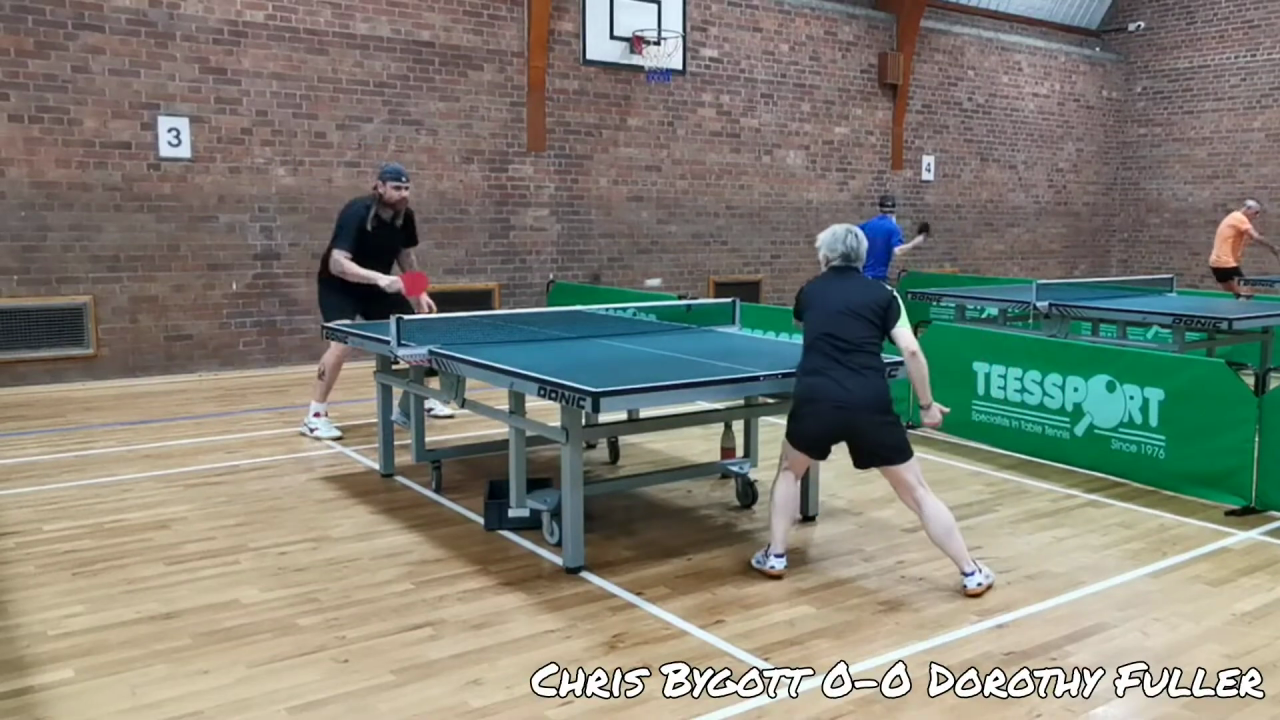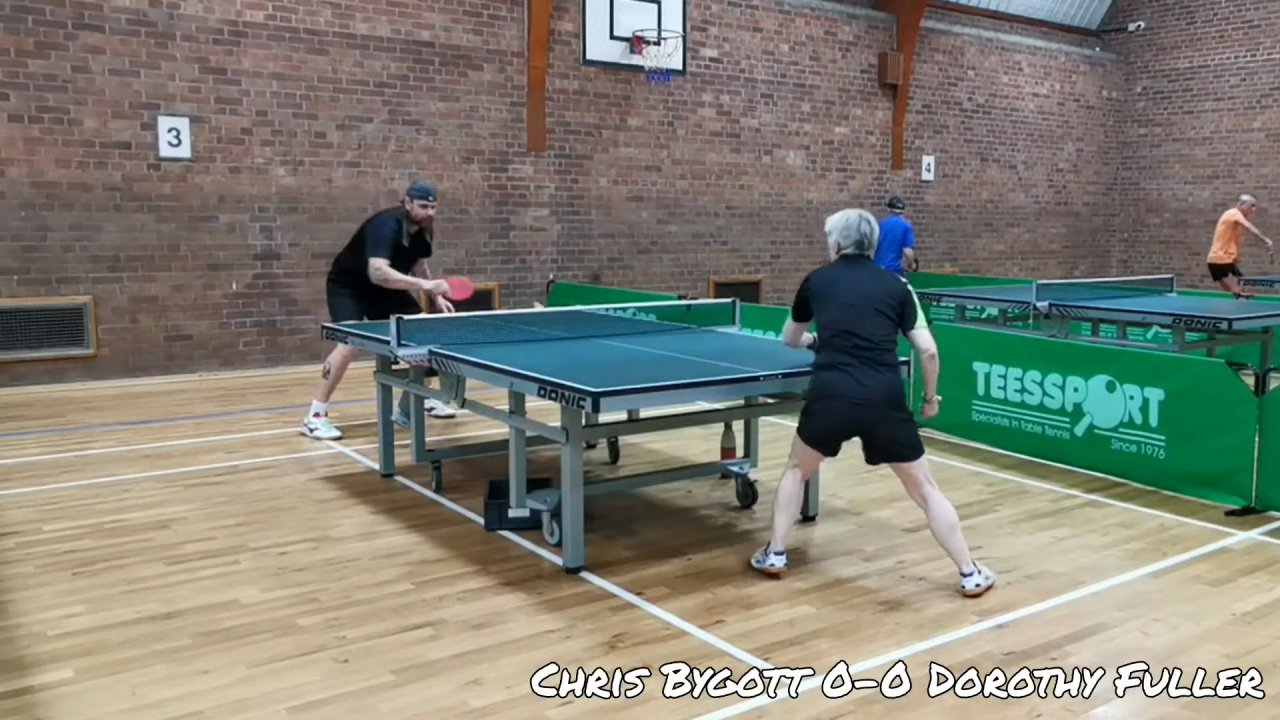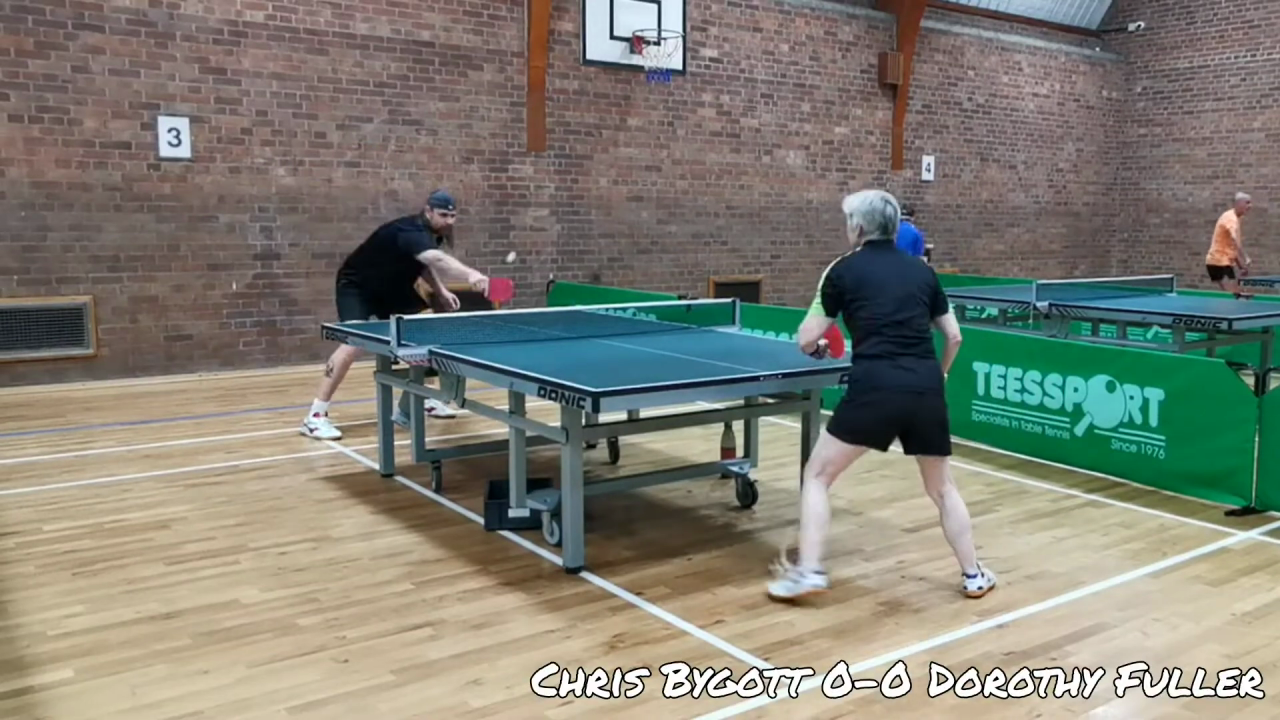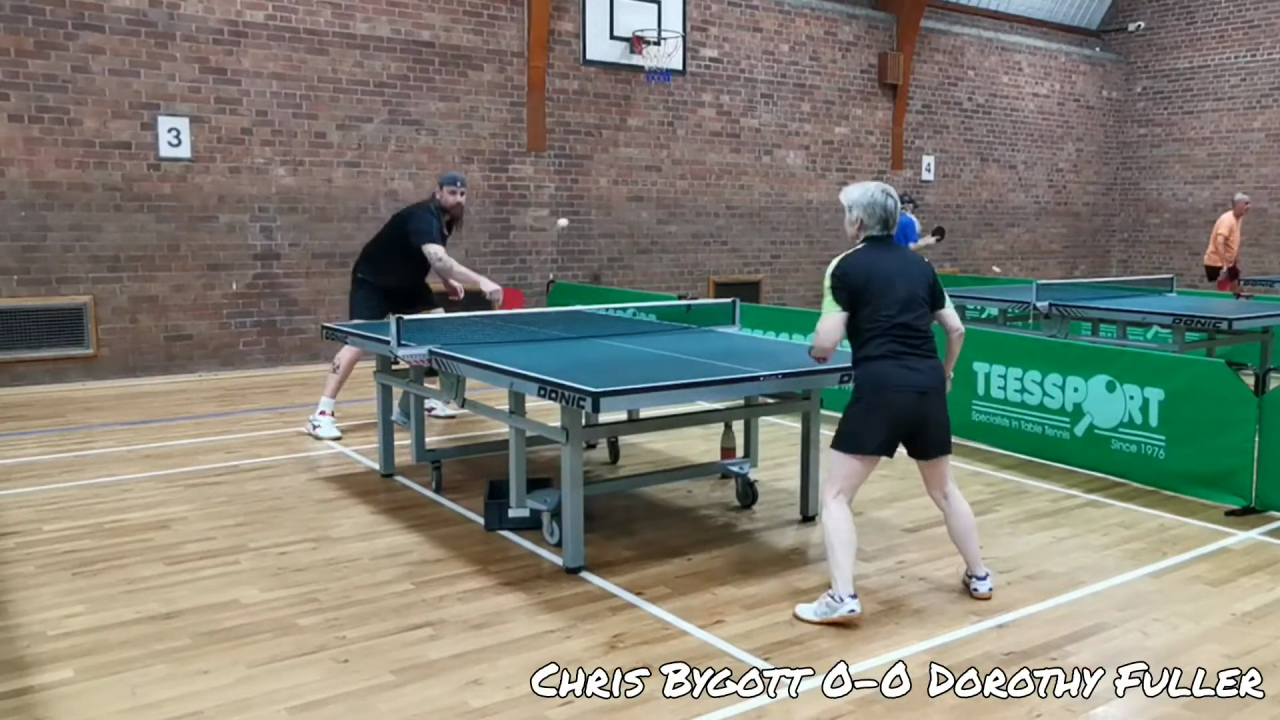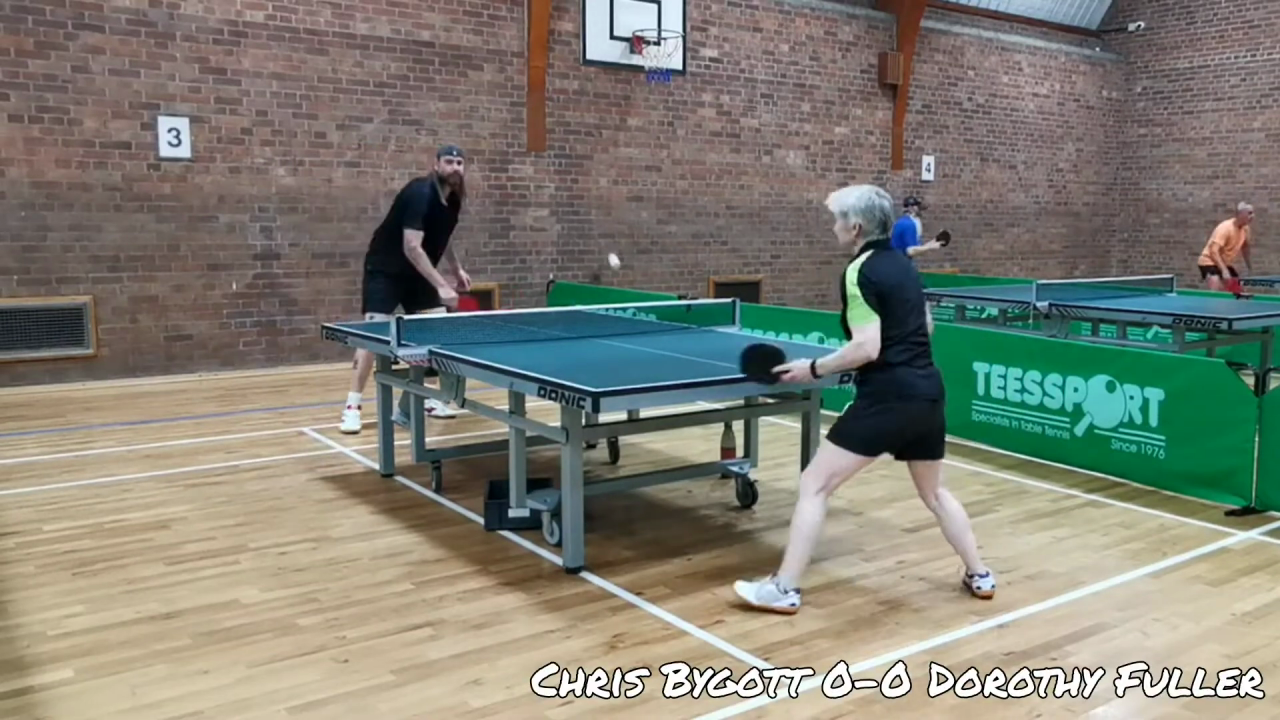
dt=0.2s
person 1, frame 1
left shoulder: (811, 290)
right shoulder: (883, 294)
right elbow: (911, 351)
right wrist: (926, 404)
left hip: (814, 400)
right hip: (870, 403)
left knee: (789, 471)
right knee: (916, 493)
left ankle: (774, 556)
right ankle: (971, 573)
person 1, frame 2
left shoulder: (816, 281)
right shoulder: (896, 285)
left elbow: (789, 338)
right elbow: (928, 349)
right wrist: (929, 396)
left hip: (831, 396)
right hip: (885, 399)
left knee: (796, 469)
right knee: (924, 490)
left ankle: (775, 553)
right ankle: (971, 573)
person 1, frame 3
left shoulder: (843, 270)
right shoulder: (922, 271)
left elbow: (806, 341)
right elbow: (954, 336)
left wrist: (815, 344)
right wrist: (938, 376)
left hip: (874, 389)
right hip: (926, 390)
left knee: (817, 476)
right knee: (942, 488)
left ankle: (809, 572)
right ankle: (974, 575)
person 1, frame 4
left shoulder: (847, 267)
right shoulder: (920, 265)
left elbow: (828, 341)
right elbow: (956, 329)
left wrist: (819, 352)
right wrist: (944, 373)
left hip: (880, 392)
right hip: (928, 390)
left knee: (835, 495)
right knee: (944, 490)
left ankle: (842, 597)
right ankle: (979, 576)
person 1, frame 5
left shoulder: (860, 273)
right shoulder: (901, 265)
left elbow: (868, 348)
left wrist: (813, 368)
left hip: (887, 398)
right hip: (928, 394)
left knee: (814, 485)
right knee: (934, 492)
left ankle: (785, 588)
right ankle: (980, 575)
person 2, frame 1
left shoulder: (405, 216)
right shoulder: (355, 213)
left elbow: (406, 256)
right elbow: (337, 264)
left wrist: (419, 293)
right wrist: (380, 278)
left hip: (380, 286)
right hip: (339, 286)
right knee: (342, 344)
right ankle: (315, 415)
person 2, frame 2
left shoulder: (424, 230)
right shoulder: (384, 226)
left elbow: (419, 265)
right elbow: (378, 272)
left wrist: (436, 297)
right wrist: (424, 284)
left hip: (390, 289)
right hip: (347, 286)
right knee: (350, 344)
left ankle: (421, 399)
right ankle: (315, 416)
person 2, frame 3
left shoulder: (434, 235)
right shoulder: (412, 233)
left elbow: (429, 264)
right elbow: (438, 260)
left wrist: (441, 291)
right wrist: (470, 275)
left hip: (393, 288)
right hip: (357, 287)
right knee: (353, 345)
left ankle: (422, 399)
right ankle: (316, 415)
person 2, frame 4
left shoulder: (446, 219)
right shoulder: (423, 218)
right elbow: (439, 258)
left wrist: (448, 280)
right wrist: (481, 281)
left hip: (407, 284)
right hip: (372, 282)
left ankle: (423, 399)
right ankle: (323, 412)
person 2, frame 5
left shoulder: (454, 199)
right shoulder: (421, 193)
right elbow: (412, 246)
left wrist: (457, 269)
right wrist: (441, 285)
left hip: (418, 275)
right hip: (384, 271)
left ankle: (424, 398)
right ankle: (352, 405)
